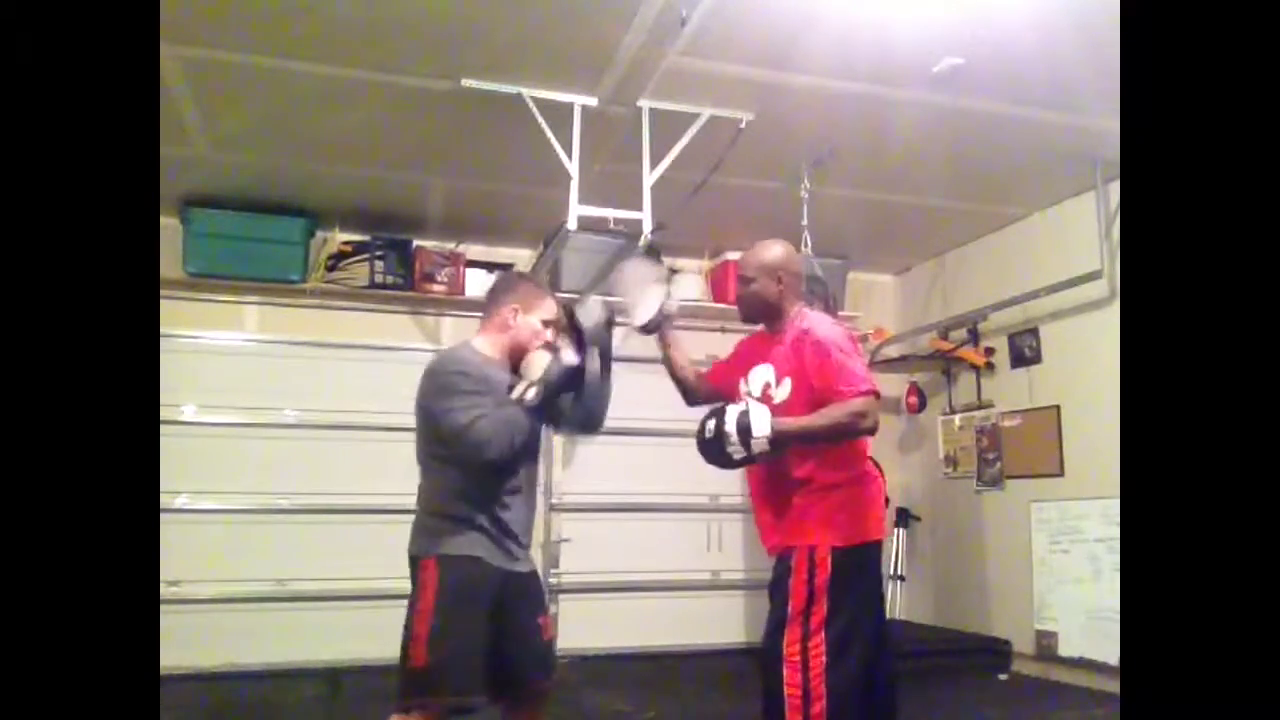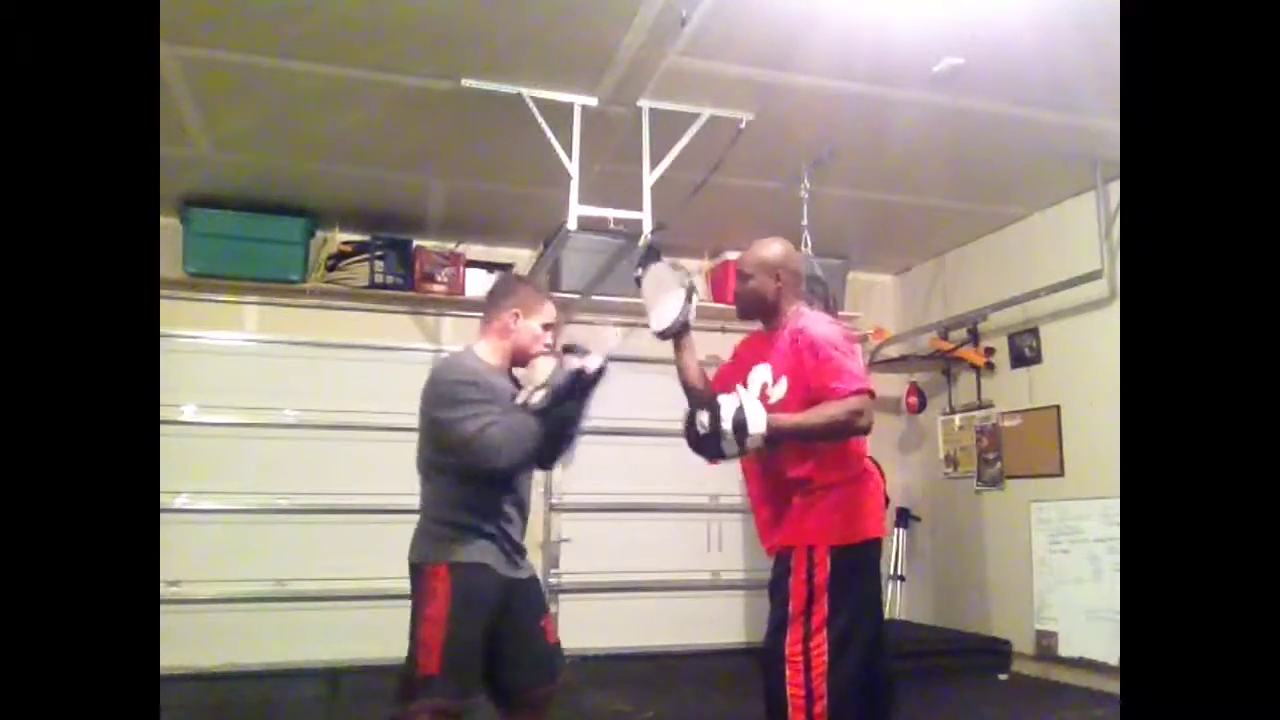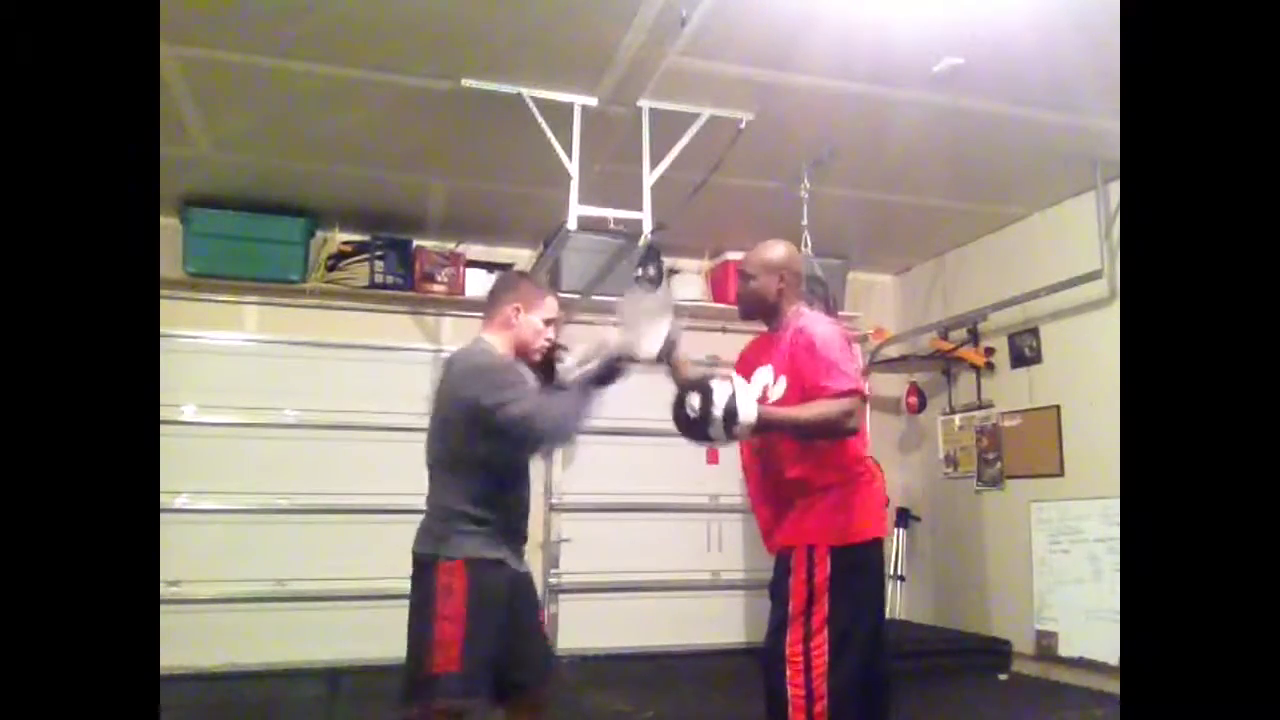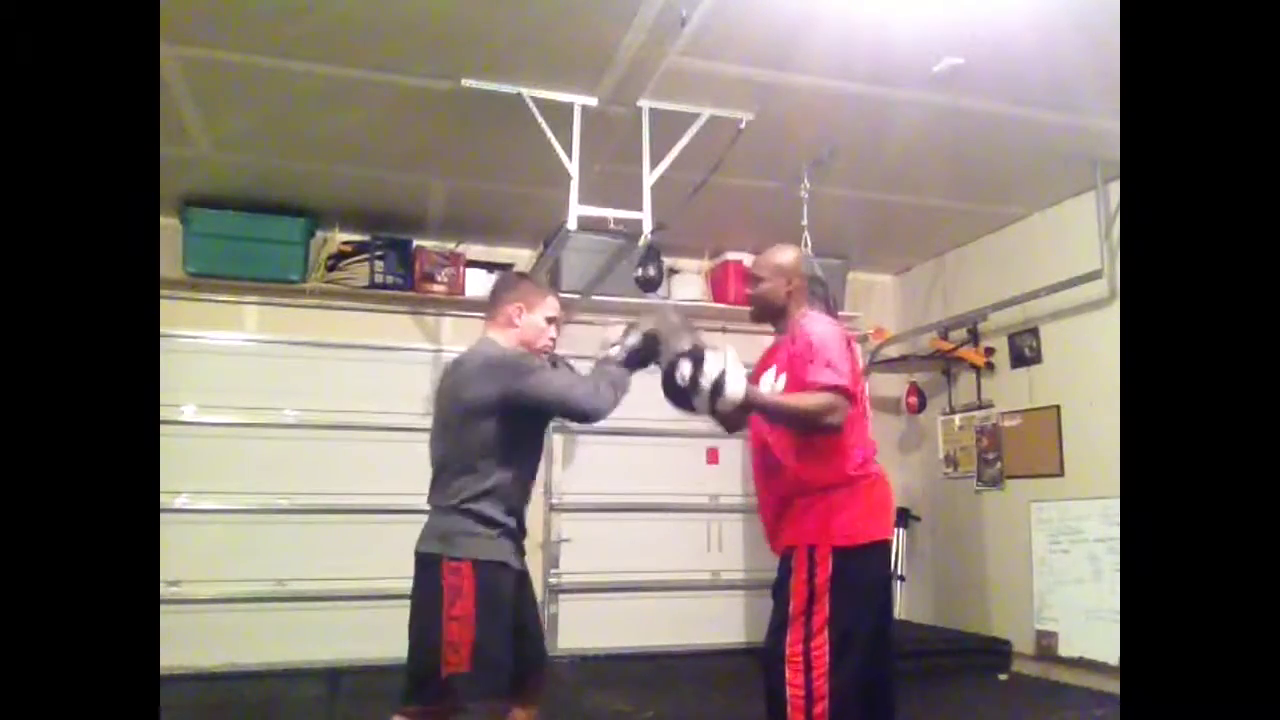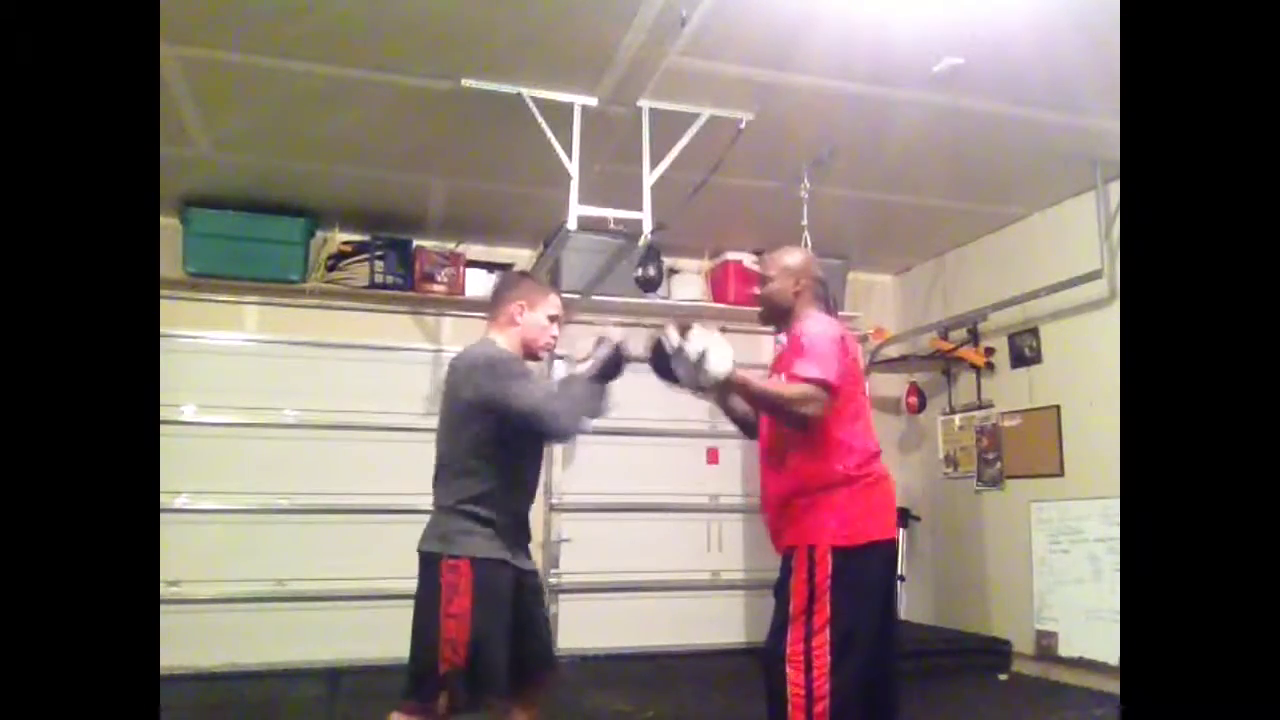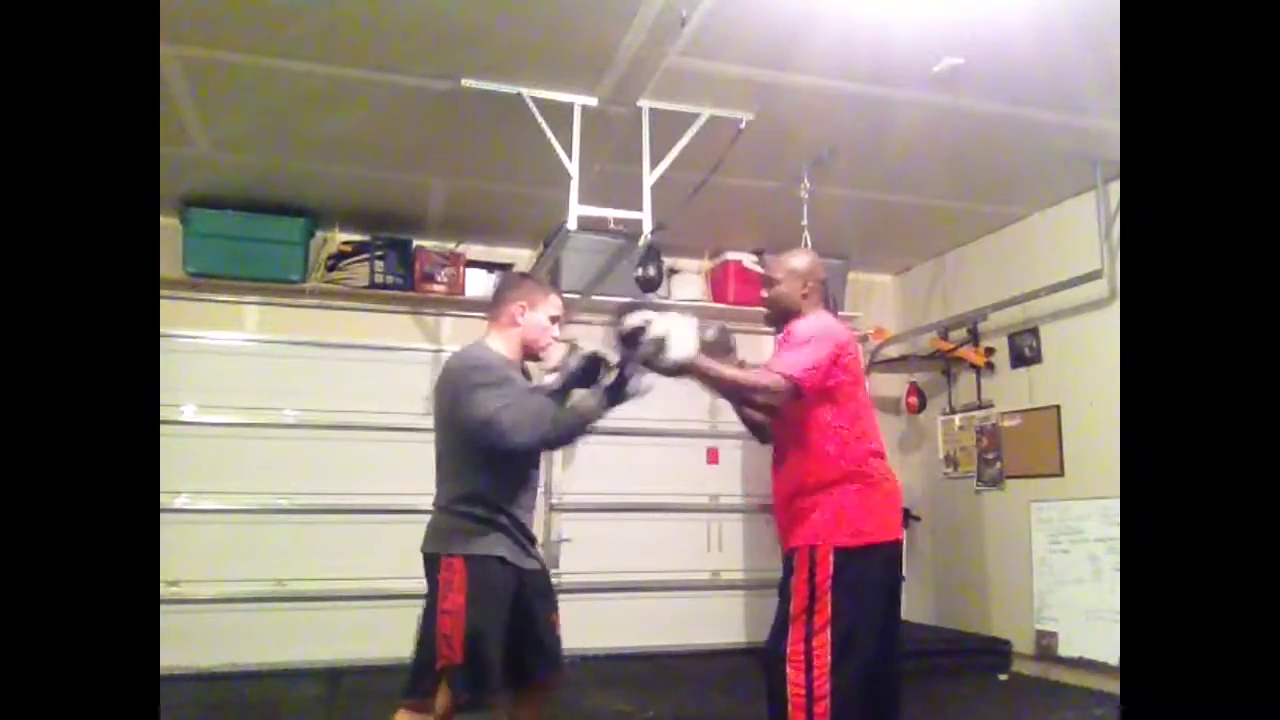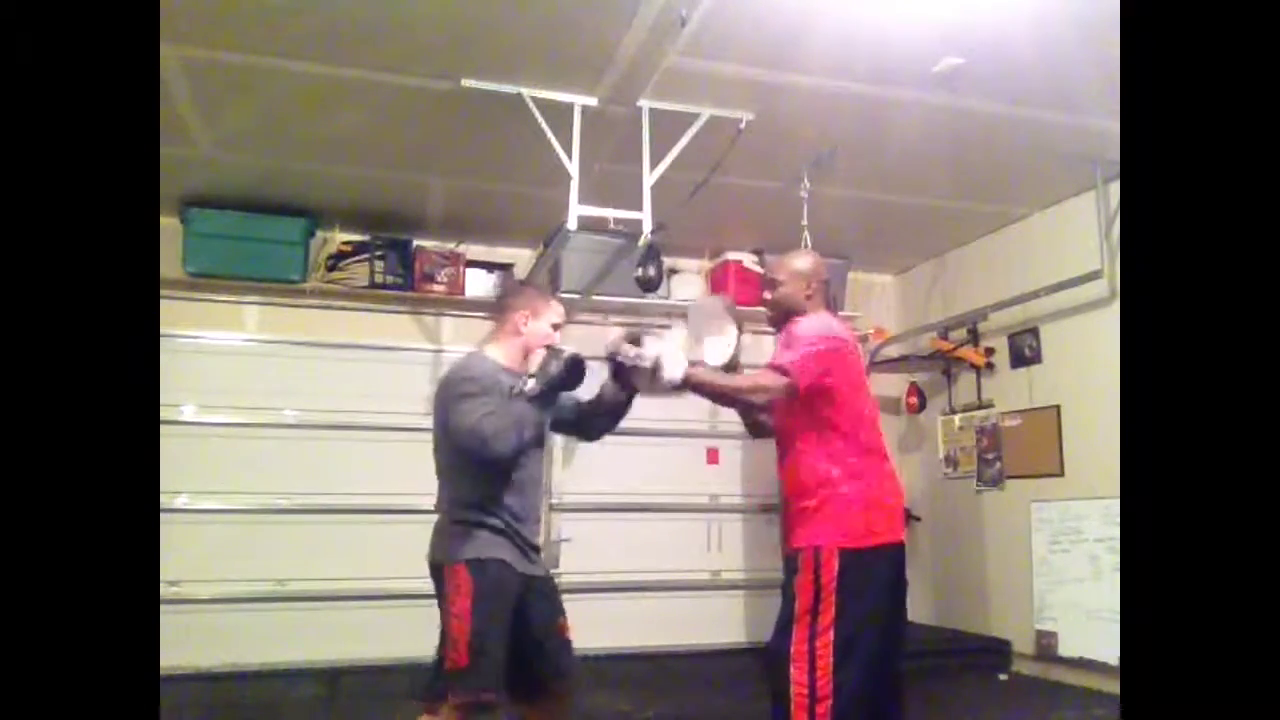
dt=0.1s
person 1, frame 1
left shoulder: (820, 335)
right shoulder: (754, 348)
left elbow: (863, 414)
right elbow: (698, 391)
left wrist: (773, 430)
right wrist: (664, 329)
left hip: (830, 524)
right hip: (809, 526)
left knee: (800, 662)
right knee: (851, 662)
person 1, frame 2
left shoulder: (817, 333)
right shoulder: (754, 347)
left elbow: (857, 413)
right elbow: (707, 401)
left wrist: (765, 425)
right wrist: (680, 335)
left hip: (827, 523)
right hip: (809, 527)
left knee: (800, 661)
right knee: (850, 661)
person 1, frame 3
left shoulder: (816, 333)
right shoulder: (761, 349)
left elbow: (847, 416)
right elbow: (736, 408)
left wrist: (754, 412)
right wrist: (676, 360)
left hip: (828, 523)
right hip: (822, 525)
left knee: (801, 661)
right knee: (852, 662)
person 1, frame 4
left shoulder: (817, 333)
right shoulder: (779, 350)
left elbow: (831, 412)
right elbow: (746, 421)
left wrist: (745, 395)
right wrist: (698, 375)
left hip: (832, 522)
right hip: (836, 525)
left knee: (802, 661)
right knee: (854, 662)
person 1, frame 5
left shoulder: (817, 332)
right shoulder: (797, 344)
left elbow: (808, 404)
right elbow: (757, 424)
left wrist: (728, 372)
right wrist: (714, 382)
left hip: (836, 522)
right hip: (858, 524)
left knee: (804, 660)
right knee: (862, 662)
person 1, frame 6
left shoulder: (815, 332)
right shoulder: (803, 339)
left elbow: (771, 392)
right elbow: (771, 429)
left wrist: (690, 359)
right wrist: (719, 372)
left hip: (839, 522)
right hip: (858, 523)
left knee: (807, 660)
right knee: (861, 662)
person 1, frame 7
left shoulder: (816, 332)
right shoulder: (804, 340)
left elbow: (758, 393)
right elbow: (768, 423)
left wrist: (682, 370)
right wrist: (720, 372)
left hip: (844, 524)
right hip: (861, 523)
left knee: (812, 665)
right knee: (863, 664)
person 2, frame 1
left shoulder: (515, 375)
right shoulder: (455, 368)
right elbow: (485, 442)
right wrist: (536, 390)
left hip: (510, 556)
right hip: (453, 553)
left knee: (531, 683)
person 2, frame 2
left shoulder: (509, 383)
right shoulder: (457, 377)
left elbow: (545, 456)
right elbow: (494, 450)
left wrist: (569, 398)
right wrist: (544, 397)
left hip: (509, 562)
right hip: (458, 559)
person 2, frame 3
left shoulder: (503, 372)
right shoulder: (480, 368)
left elbow: (531, 429)
right elbow: (550, 425)
left wrist: (549, 390)
right wrist: (588, 378)
left hip: (500, 553)
right hip: (461, 552)
person 2, frame 4
left shoulder: (504, 370)
right shoulder: (498, 364)
right elbow: (587, 402)
left wrist: (556, 376)
right wrist: (622, 358)
left hip: (498, 552)
right hip: (466, 554)
left knee: (526, 682)
person 2, frame 5
left shoulder: (507, 368)
right shoulder: (486, 364)
left elbow: (539, 423)
right elbow: (558, 418)
left wrist: (588, 373)
right wrist: (593, 369)
left hip: (508, 550)
right hip: (467, 551)
left knee: (527, 677)
person 2, frame 6
left shoulder: (512, 373)
right shoulder: (473, 367)
left elbow: (553, 429)
right elbow: (513, 432)
left wrist: (611, 391)
right wrist: (556, 383)
left hip: (515, 549)
right hip: (468, 549)
left knee: (535, 677)
person 2, frame 7
left shoulder: (521, 380)
right shoulder: (469, 376)
left elbow: (584, 423)
right elbow: (492, 441)
left wrist: (622, 386)
right wrist: (537, 387)
left hip: (519, 557)
right hip: (473, 555)
left knee: (550, 683)
